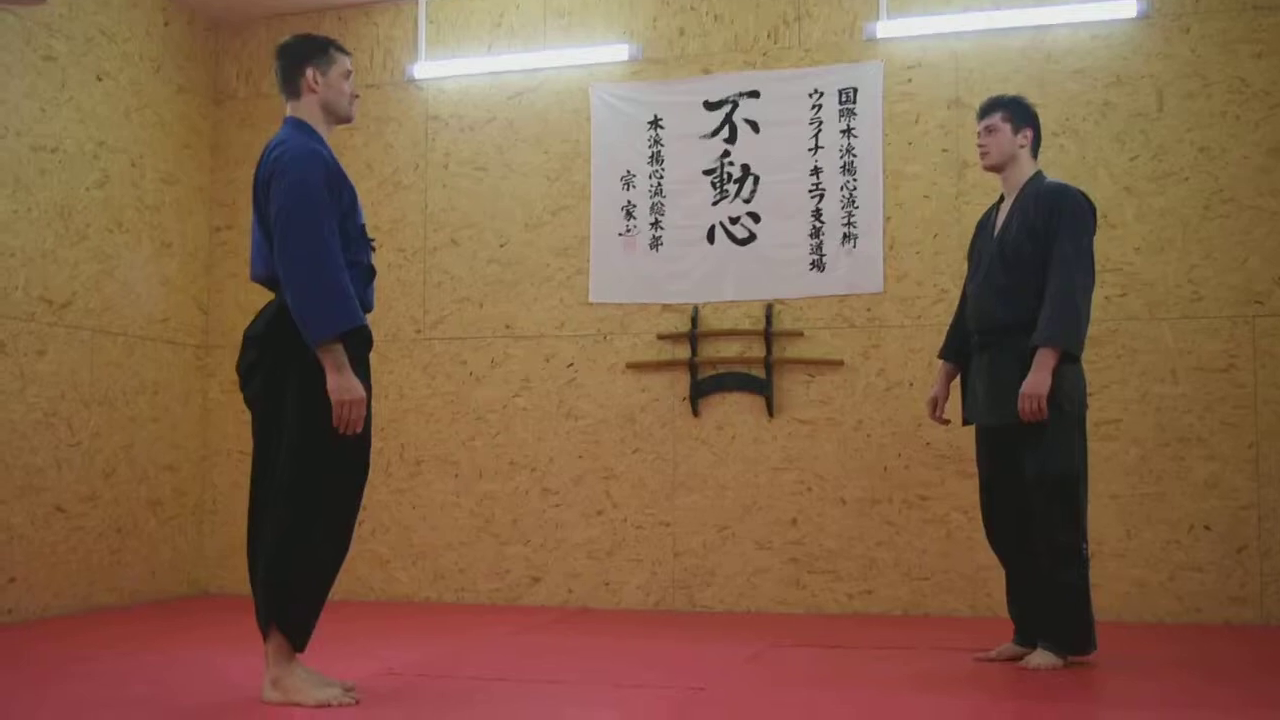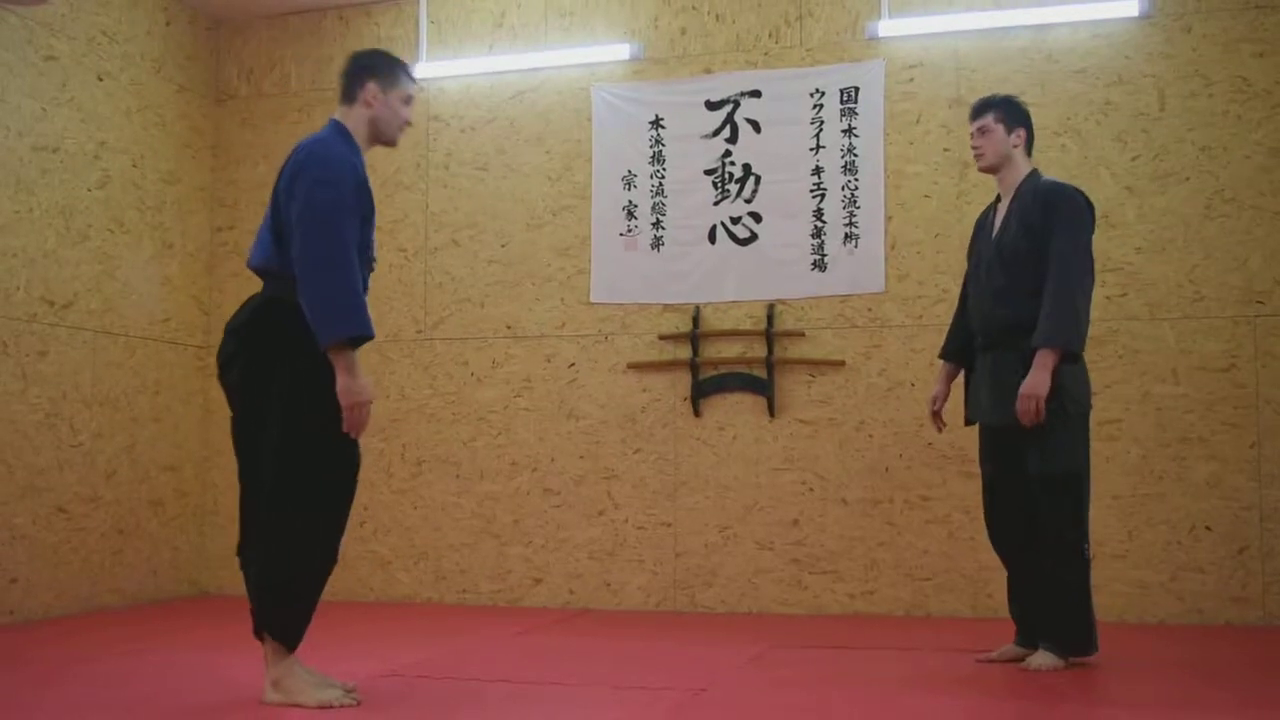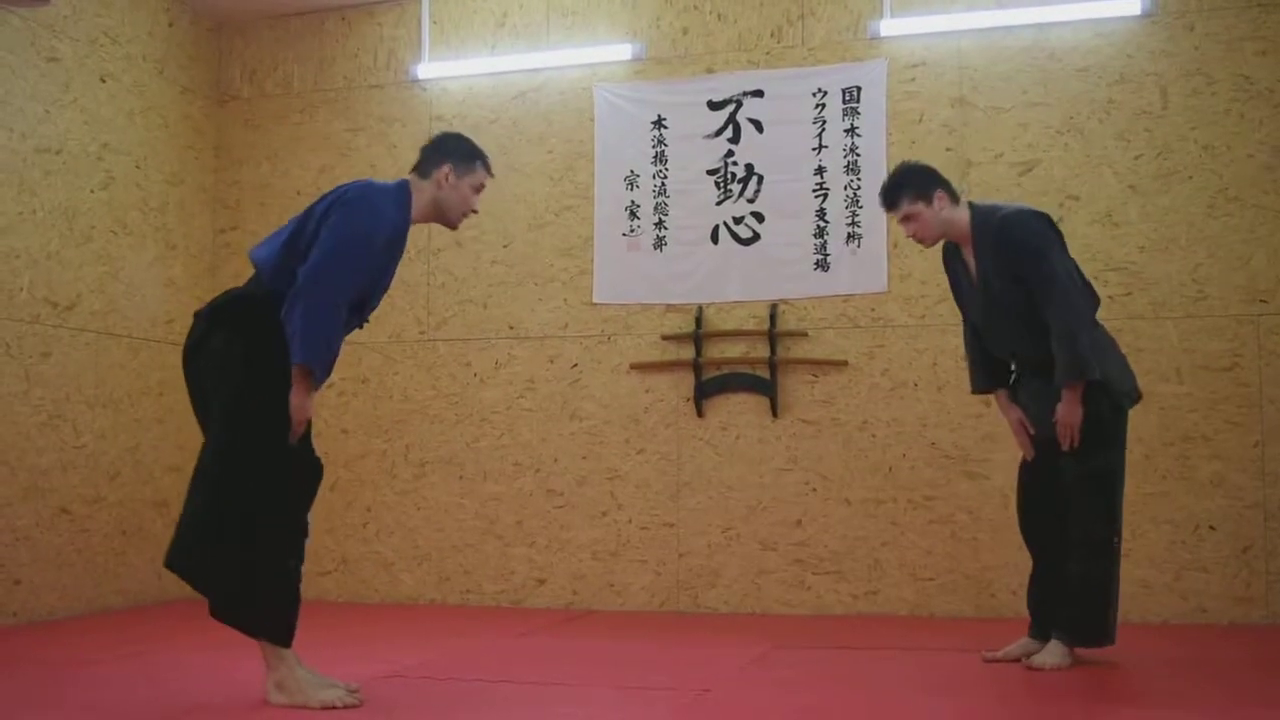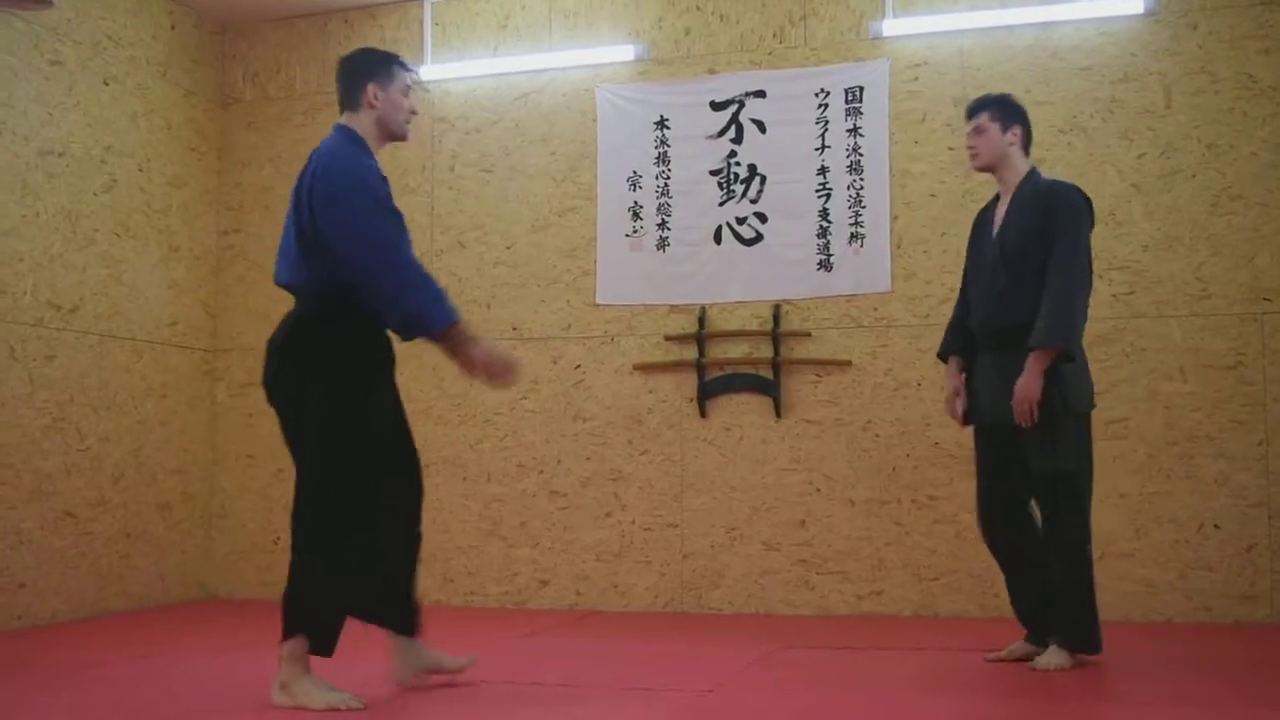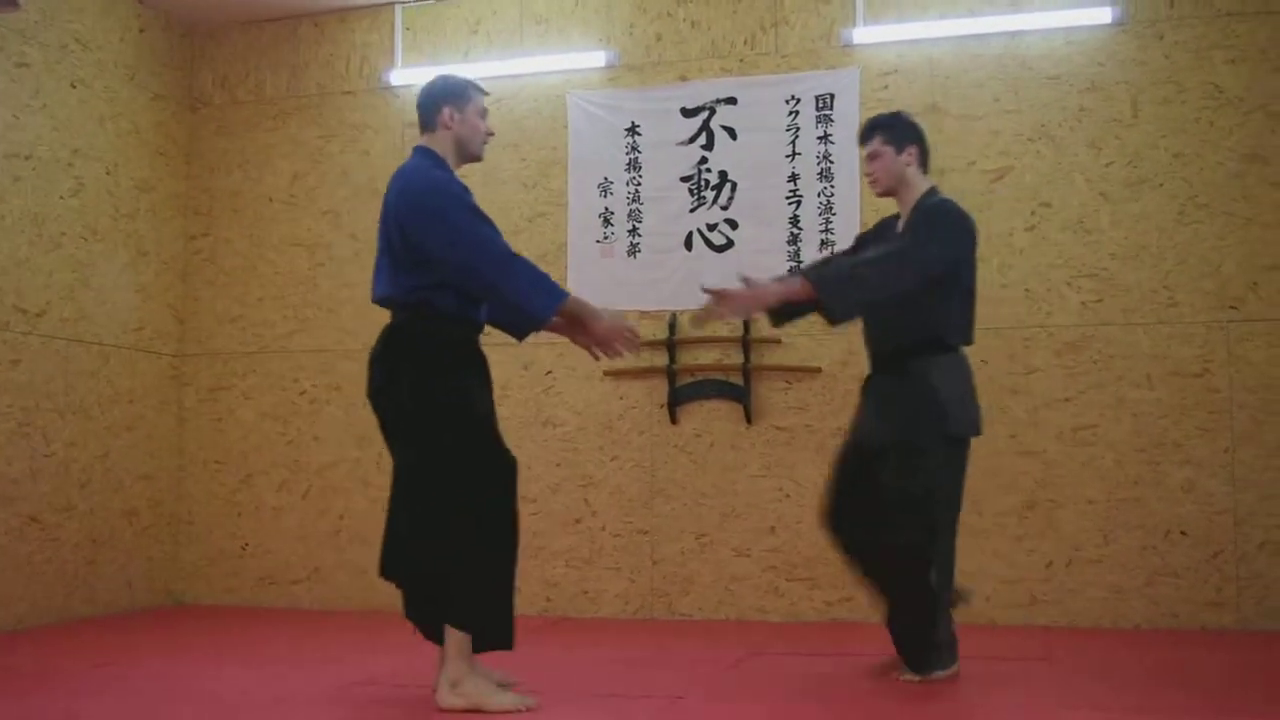
dt=0.7s
person 1, frame 1
left shoulder: (301, 156)
right shoulder: (300, 157)
right elbow: (309, 273)
right wrist: (339, 367)
left hip: (305, 353)
right hip: (311, 355)
left knee: (299, 506)
right knee: (306, 506)
left ankle: (285, 663)
right ankle: (282, 671)
person 1, frame 2
left shoulder: (332, 158)
right shoulder: (331, 158)
right elbow: (324, 271)
left wrist: (334, 364)
right wrist: (346, 367)
left hip: (278, 346)
right hip: (282, 349)
left knee: (298, 501)
right knee: (299, 502)
left ankle: (282, 664)
right ankle: (281, 672)
person 1, frame 3
left shoulder: (384, 217)
right shoulder: (373, 207)
right elbow: (316, 295)
left wrist: (301, 383)
right wrist: (302, 387)
left hip: (259, 350)
right hip: (243, 347)
left knee: (278, 501)
right knee: (262, 503)
left ankle: (285, 664)
right ankle: (282, 672)
person 1, frame 4
left shoulder: (346, 166)
right shoulder: (343, 167)
left elbow: (377, 273)
right elbow: (390, 268)
left wrist: (448, 339)
right wrist: (468, 340)
left hip: (344, 353)
right hip: (327, 357)
left knee: (388, 498)
right knee: (338, 509)
left ankle: (410, 651)
right ankle: (294, 675)
person 1, frame 5
left shoulder: (429, 186)
right shoulder: (427, 186)
left elbow: (476, 281)
right elbow: (493, 266)
left wrist: (559, 325)
right wrist: (585, 314)
left hip: (436, 359)
right hip: (427, 362)
left knee: (448, 506)
right knee: (470, 506)
left ankle: (457, 661)
right ankle: (460, 675)
person 2, frame 1
left shoulder: (1061, 202)
right shoulder: (989, 221)
left elbow: (1069, 292)
left wrist: (1042, 369)
right wrist: (946, 374)
left hip: (1041, 383)
right hip: (993, 387)
left knee: (1052, 512)
right knee: (1005, 514)
left ankle: (1063, 637)
right ankle: (1029, 630)
person 2, frame 2
left shoulder: (1059, 201)
right shoulder: (989, 219)
left elbow: (1068, 291)
right elbow: (972, 303)
left wrist: (1042, 371)
right wrist: (946, 376)
left hip: (1046, 383)
right hip: (996, 384)
left knee: (1056, 516)
right knee: (1007, 515)
left ankle: (1064, 638)
right ankle: (1031, 632)
person 2, frame 3
left shoulder: (1018, 229)
right shoulder: (954, 256)
left elbow: (1068, 314)
right elbow: (979, 335)
left wrist: (1072, 398)
right wrist: (1007, 405)
left hip: (1087, 385)
right hip: (1038, 387)
left knee: (1088, 514)
right knee: (1039, 512)
left ankle: (1071, 634)
right ankle: (1044, 629)
person 2, frame 4
left shoulder: (1058, 200)
right shoulder: (987, 217)
left elbow: (1067, 291)
left wrist: (1035, 368)
right wrist: (956, 368)
left hip: (1046, 379)
right hip: (991, 379)
left knee: (1061, 515)
right knee: (1000, 513)
left ankle: (1071, 637)
right ankle: (1040, 627)
person 2, frame 5
left shoulder: (947, 224)
right shoulder: (886, 230)
left elbow: (884, 275)
right elbow: (837, 275)
left wrist: (776, 291)
right wrist: (758, 295)
left hip: (931, 392)
right hip: (890, 388)
left knee: (918, 530)
right knee: (850, 514)
left ankle: (931, 654)
right ankle: (929, 625)
